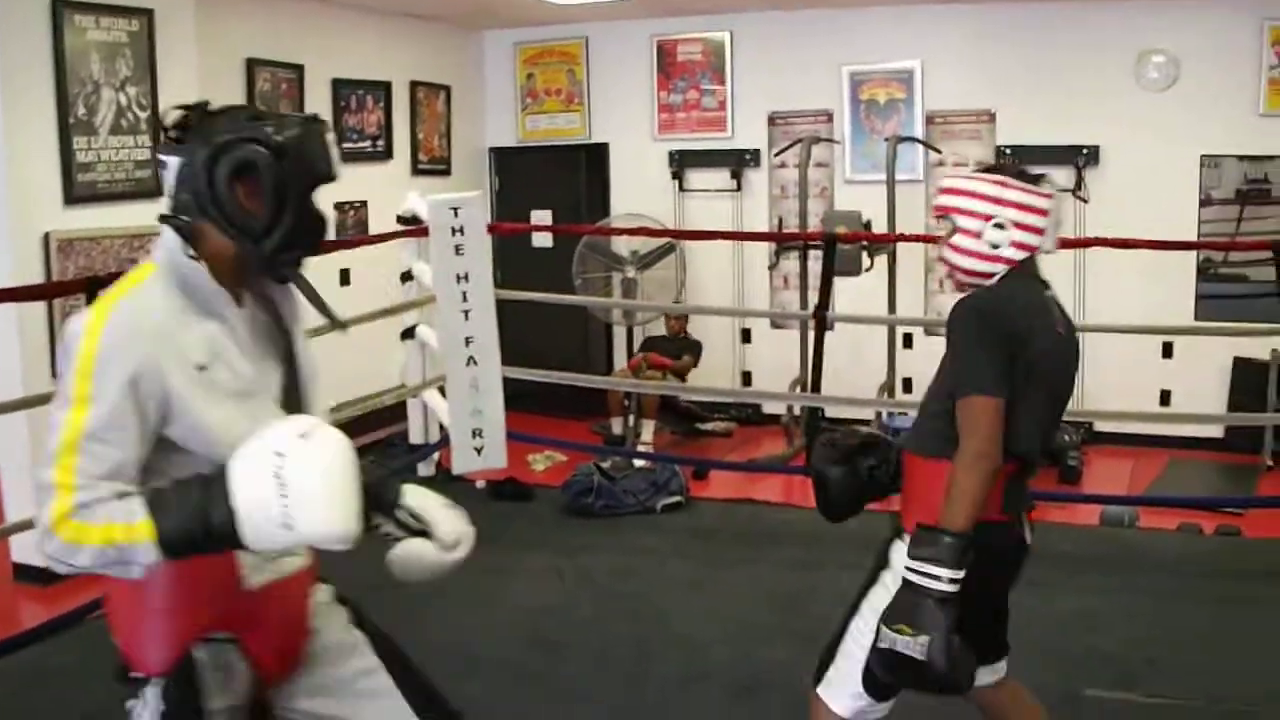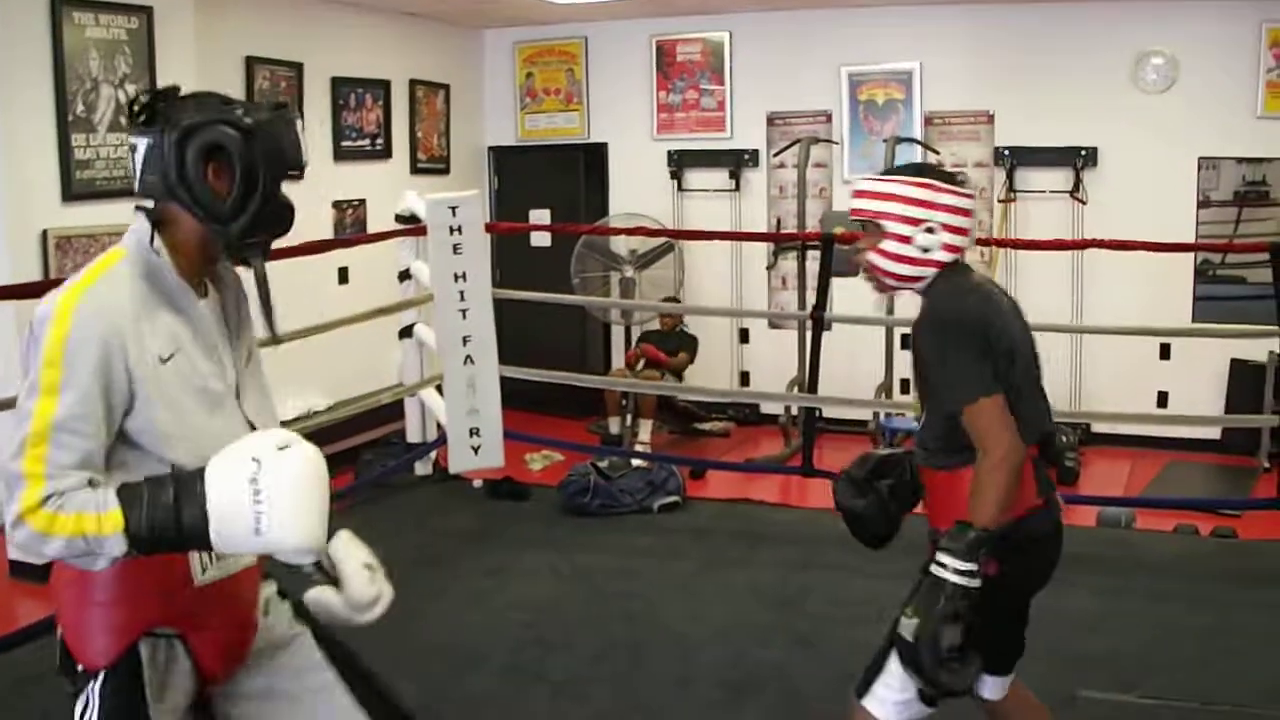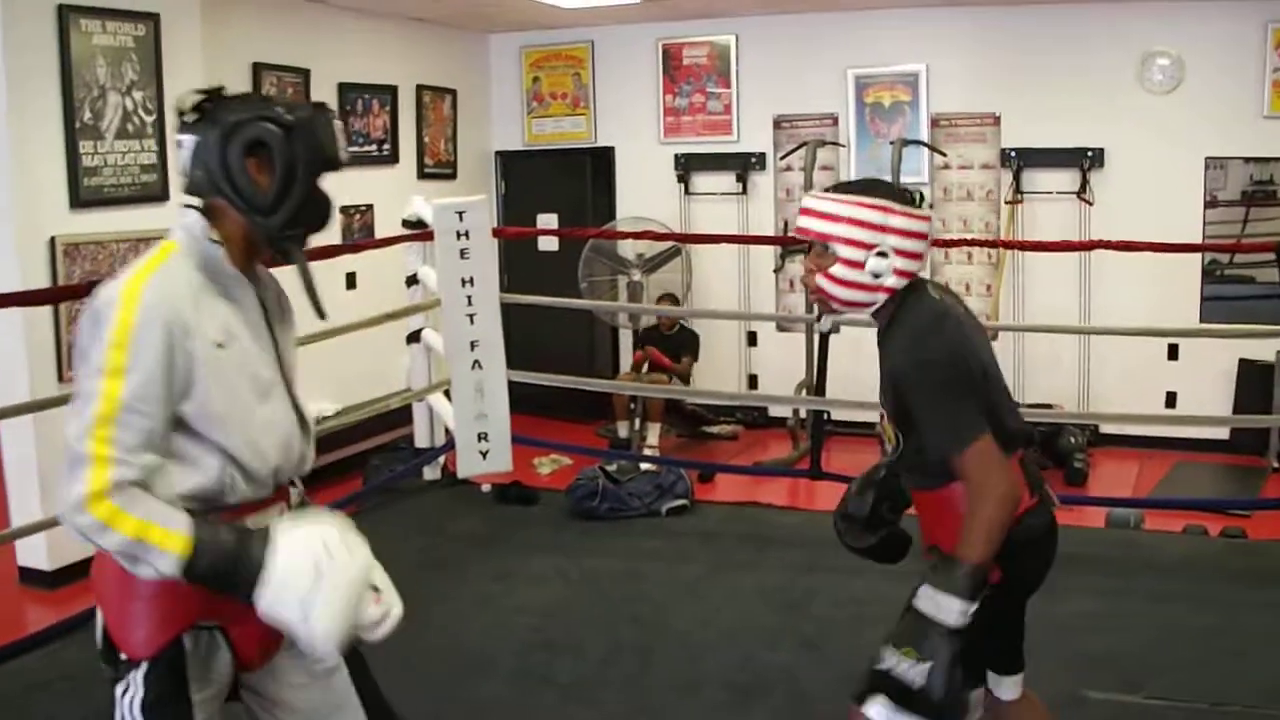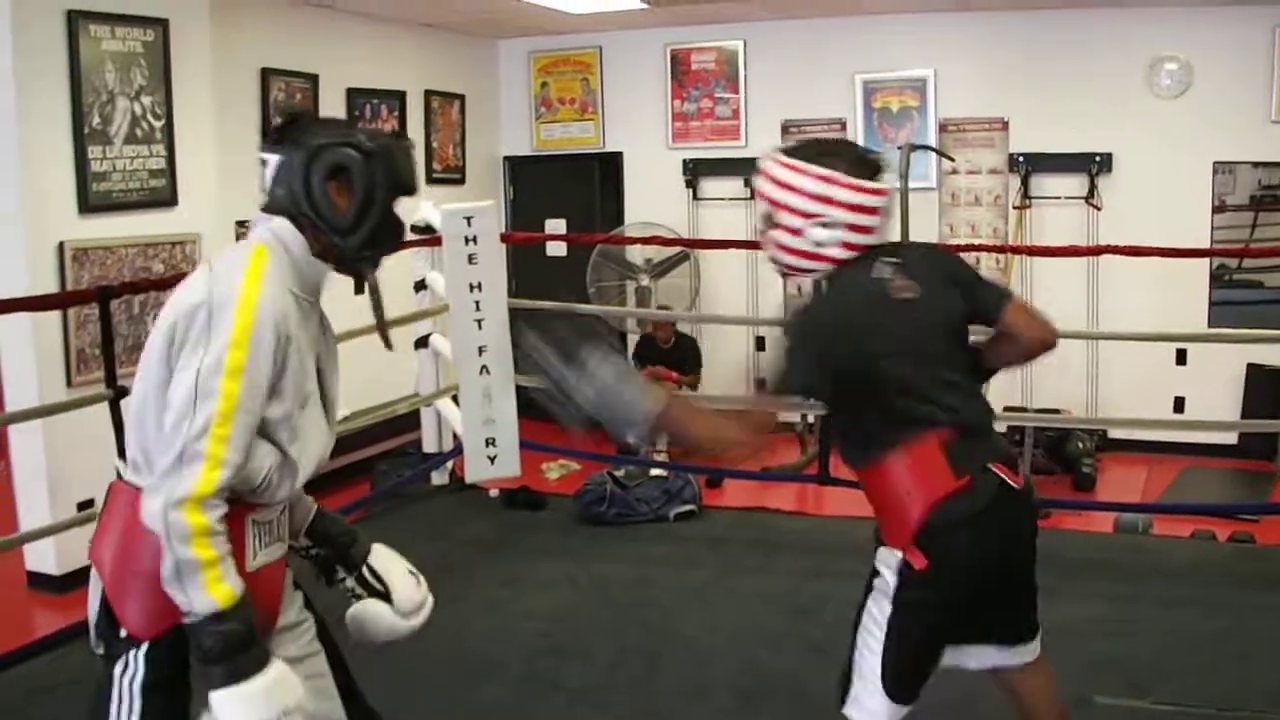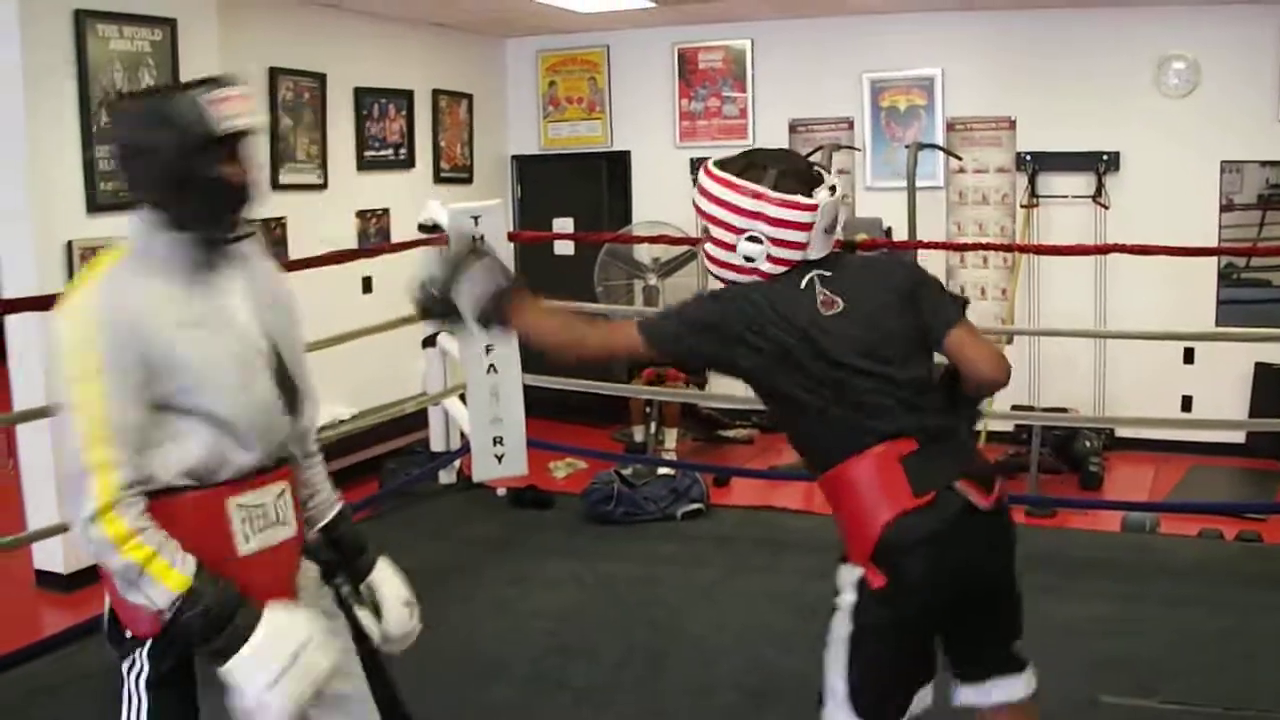
dt=0.2s
person 1, frame 1
left shoulder: (267, 297)
right shoulder: (125, 326)
right elbow: (68, 523)
left wrist: (378, 496)
right wrist: (220, 508)
left hip: (289, 600)
right hip: (187, 622)
person 1, frame 2
left shoulder: (225, 291)
right shoulder: (91, 314)
left wrist: (311, 526)
right wrist: (190, 509)
left hip: (239, 592)
right hip: (132, 613)
person 1, frame 3
left shoulder: (257, 290)
right shoulder: (149, 300)
right elbow: (98, 499)
left wrist: (316, 544)
right wrist: (252, 565)
left hip: (259, 589)
right hip: (171, 591)
person 1, frame 4
left shoulder: (292, 293)
right shoulder: (245, 295)
right elbow: (179, 494)
left wrist: (342, 548)
right wrist: (228, 654)
left hip: (258, 571)
right hip: (170, 585)
person 1, frame 5
left shoulder: (250, 266)
right shoulder: (110, 302)
right elbow: (103, 512)
left wrist: (348, 549)
right wrist: (227, 617)
left hip: (280, 557)
right hip: (174, 571)
person 2, frame 1
left shoulder: (984, 309)
right shoulder: (1051, 320)
left elbow: (980, 451)
left wrist: (934, 576)
right wrist: (900, 456)
left hip: (945, 547)
right hip: (1001, 534)
right knee: (980, 674)
person 2, frame 2
left shoulder: (947, 316)
right shoulder: (976, 296)
left elbow: (1000, 449)
left wrist: (952, 571)
right wrist: (906, 468)
left hip: (1000, 539)
right hip: (1023, 529)
person 2, frame 3
left shoulder: (917, 351)
right shoulder: (928, 306)
left elbow: (990, 481)
left wrist: (946, 606)
right wrist: (890, 476)
left hip: (988, 546)
right hip: (1020, 528)
person 2, frame 4
left shoulder: (830, 318)
right shoulder: (934, 264)
left elbow: (743, 434)
right elbow: (1033, 334)
left wrist: (634, 402)
left hip: (935, 529)
right hip: (998, 497)
right knee: (1014, 656)
person 2, frame 5
left shoulder: (742, 314)
right shoulder: (889, 274)
left elbow: (596, 341)
right elbow: (987, 372)
left wrist: (494, 297)
left hip: (893, 545)
right hip: (973, 509)
